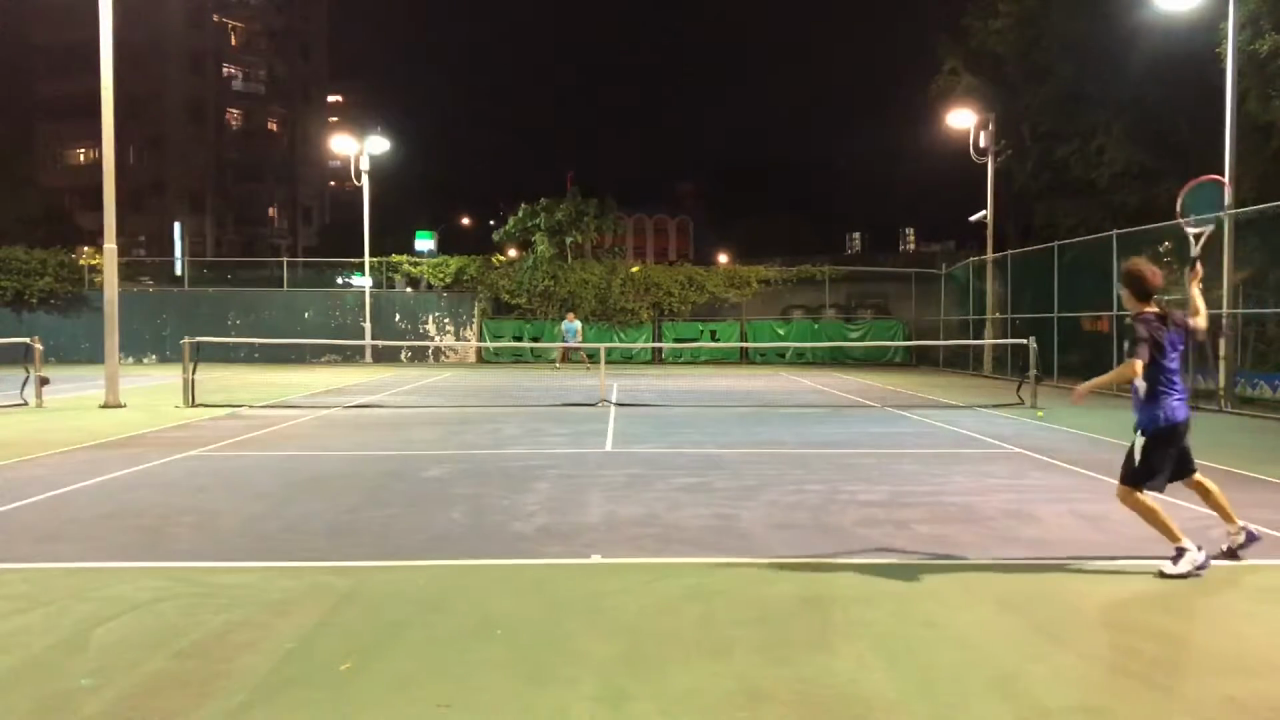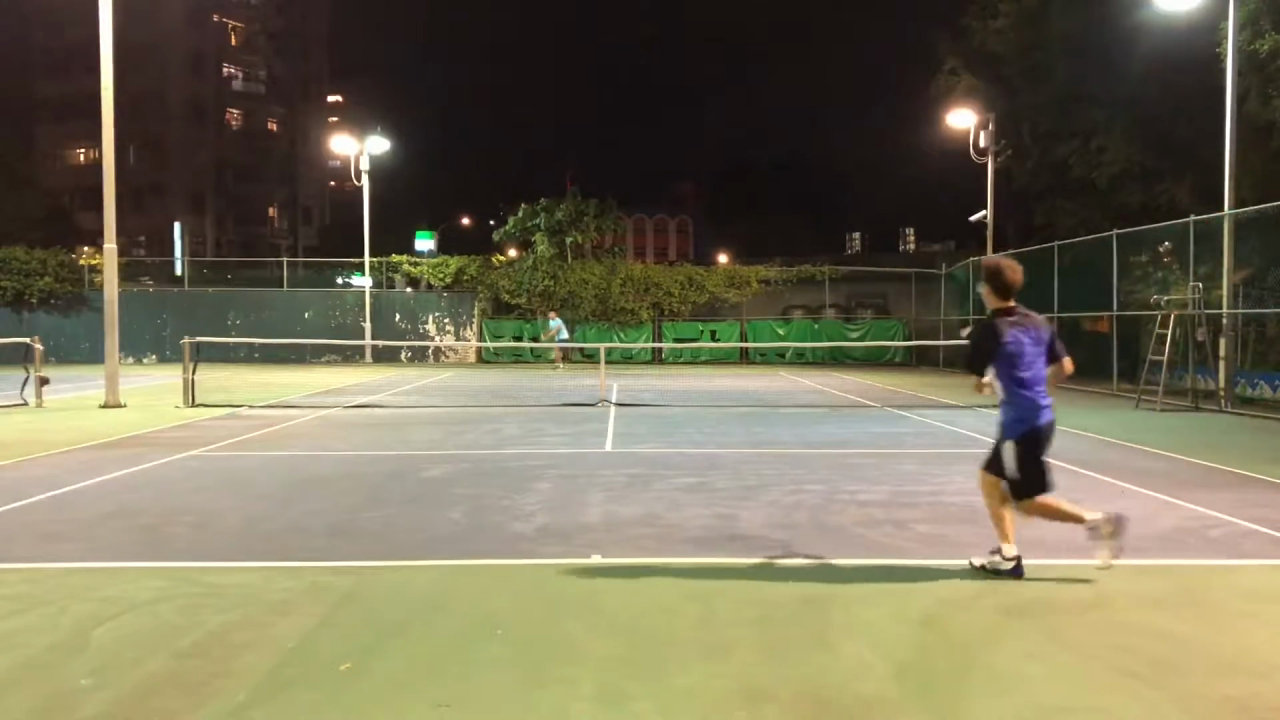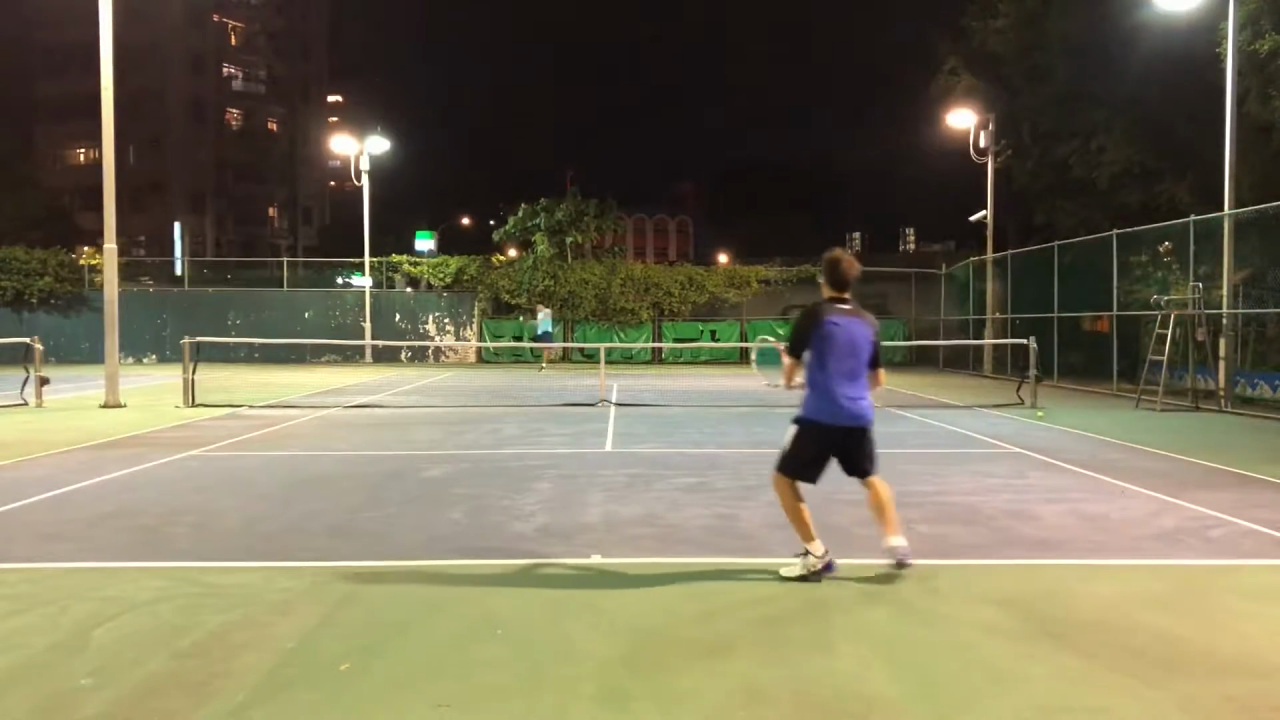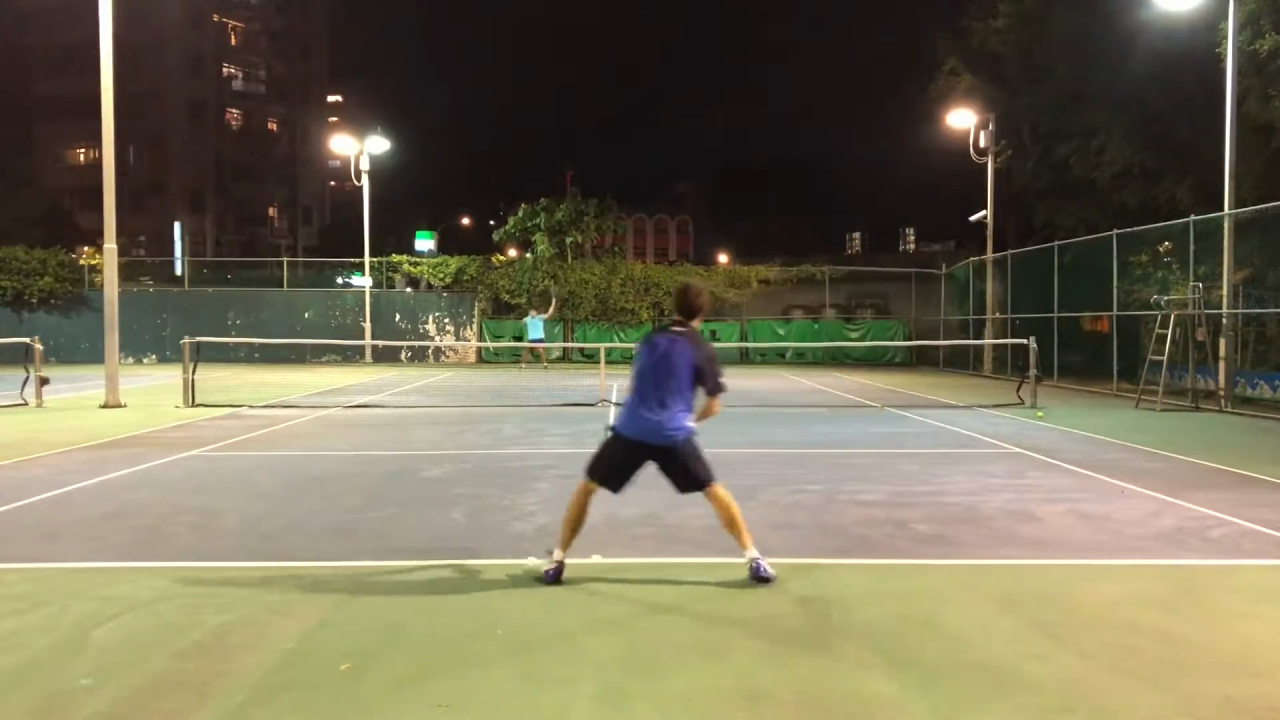
dt=0.4s
person 1, frame 1
left shoulder: (1143, 329)
right shoulder: (1173, 321)
left elbow: (1133, 369)
right elbow: (1201, 321)
left wrist: (1090, 386)
right wrist: (1194, 287)
left hip: (1158, 422)
right hip: (1175, 416)
left knee: (1129, 491)
right knee: (1191, 478)
left ankle: (1187, 550)
right ankle: (1240, 530)
person 1, frame 2
left shoulder: (987, 330)
right shoulder: (1036, 323)
left elbow: (977, 380)
right elbow: (1066, 368)
left wrist: (983, 383)
left hip: (1022, 424)
right hip: (1038, 420)
left knee: (1028, 502)
right knee: (989, 480)
left ankle: (1098, 522)
right ankle: (1007, 555)
person 1, frame 3
left shoulder: (814, 315)
right shoulder: (868, 324)
left elbow: (791, 369)
right elbow: (879, 378)
left wrist: (789, 379)
left hip: (819, 415)
right hip: (858, 417)
left knee: (784, 481)
right knee: (871, 478)
left ankle: (816, 553)
right ankle: (895, 542)
person 1, frame 4
left shoulder: (651, 339)
right shoulder: (702, 350)
right elbow: (712, 408)
right wrist: (691, 417)
left hip: (630, 430)
right hip: (672, 435)
left knee: (587, 488)
right knee: (714, 492)
left ankle: (558, 561)
right ankle: (752, 557)
